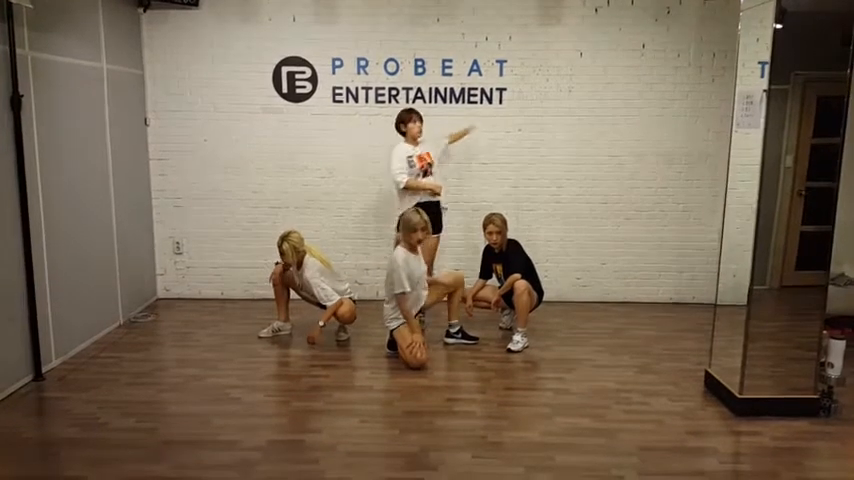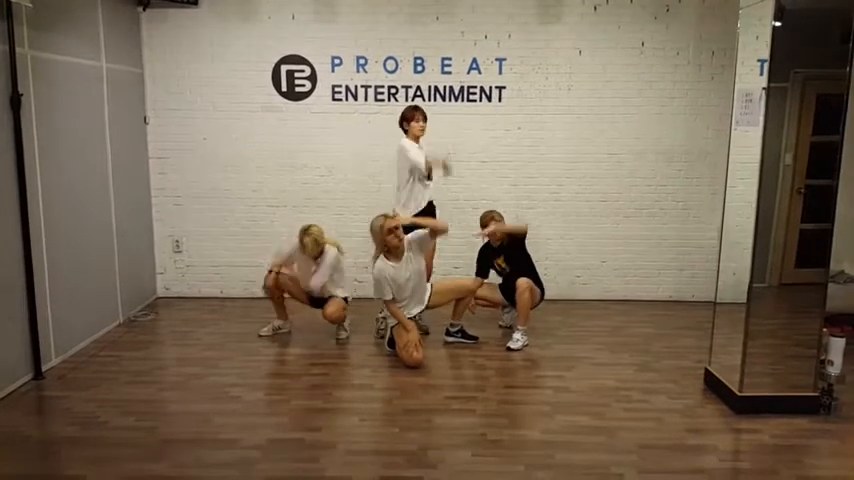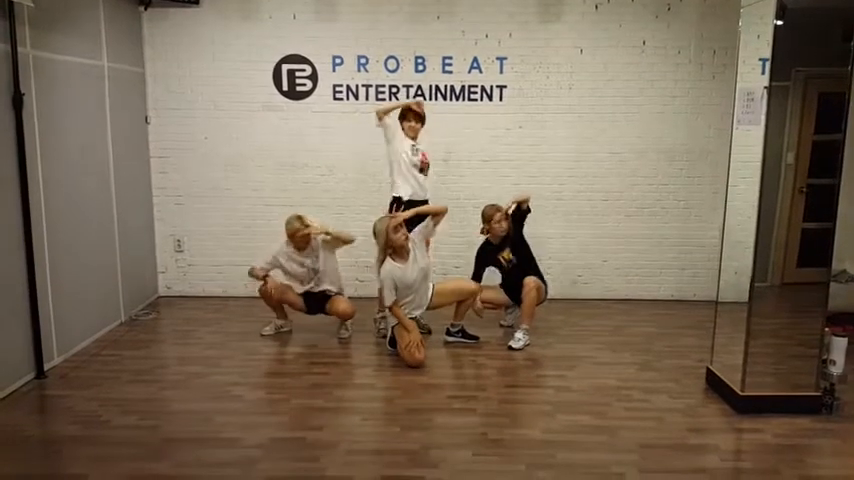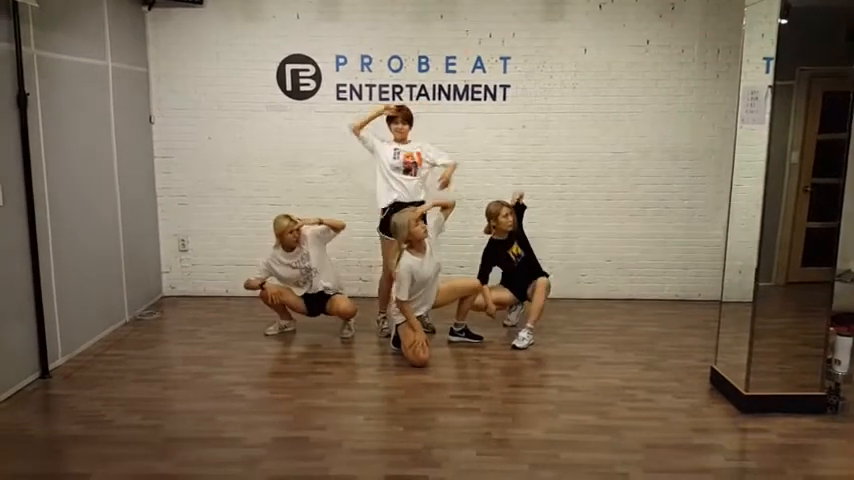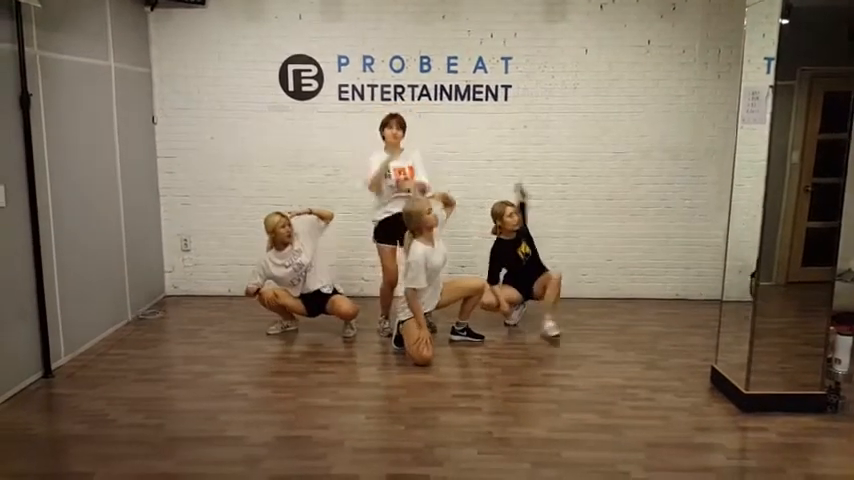
dt=0.3s
person 1, frame 1
left shoulder: (429, 146)
right shoulder: (399, 151)
left elbow: (447, 140)
right elbow: (401, 181)
left wrist: (464, 132)
right wrist: (430, 185)
left hip: (432, 207)
right hip: (412, 209)
left knee: (428, 264)
person 1, frame 2
left shoulder: (419, 148)
right shoulder: (406, 145)
right elbow: (421, 164)
right wrist: (440, 162)
left hip: (427, 209)
right hip: (410, 212)
left knee: (427, 268)
left ankle: (415, 313)
right ankle: (384, 314)
person 1, frame 3
left shoulder: (420, 148)
right shoulder: (396, 139)
right elbow: (380, 113)
right wrist: (407, 104)
left hip: (421, 206)
right hip: (402, 205)
left ankle: (415, 314)
right ankle: (381, 315)
person 1, frame 4
left shoulder: (422, 148)
right shoulder: (381, 147)
left elbow: (450, 162)
right elbow: (356, 129)
left wrist: (448, 172)
right wrist: (381, 110)
left hip: (417, 208)
right hip: (392, 209)
right knee: (390, 270)
left ankle: (420, 314)
right ankle: (382, 317)
person 1, frame 5
left shoulder: (414, 158)
right shoulder: (376, 159)
left elbow: (423, 186)
right elbow: (373, 188)
left wrist: (411, 185)
right wrist: (384, 165)
right hip: (386, 221)
right knee: (390, 278)
right ankle: (384, 318)
person 2, frame 1
left shoulder: (416, 247)
right shoulder: (399, 258)
right elbow: (401, 300)
left wrist: (437, 281)
right wrist: (415, 332)
left hip: (418, 301)
right hip: (399, 315)
left knee: (457, 279)
right knee: (418, 360)
left ankle: (453, 331)
right ankle: (398, 339)
person 2, frame 2
left shoulder: (414, 240)
right shoulder: (381, 269)
left elbow: (443, 228)
right elbow: (389, 304)
left wrist: (411, 220)
right wrist: (410, 330)
left hip: (424, 295)
right hip: (401, 312)
left knee: (470, 286)
right knee: (414, 360)
left ankle: (454, 330)
right ankle: (396, 336)
person 2, frame 3
left shoulder: (416, 238)
right shoulder: (388, 270)
left elbow: (443, 210)
right elbow: (392, 306)
left wrist: (413, 211)
right wrist: (412, 331)
left hip: (426, 295)
right hip: (404, 312)
left knee: (472, 288)
right knee: (416, 359)
left ankle: (455, 330)
right ankle: (397, 335)
person 2, frame 4
left shoulder: (430, 234)
right shoulder: (406, 264)
left elbow: (451, 205)
right elbow: (401, 302)
left wrist: (430, 204)
right wrist: (418, 331)
left hip: (431, 295)
right hip: (409, 311)
left knee: (474, 286)
right knee: (420, 359)
left ankle: (458, 330)
right ankle: (401, 335)
person 2, frame 5
left shoulder: (435, 228)
right shoulder: (417, 253)
left elbow: (451, 205)
right elbow: (412, 293)
left wrist: (443, 196)
right wrist: (422, 327)
left hip: (435, 294)
right hip: (413, 308)
left knee: (479, 285)
right knee: (423, 357)
left ankle: (459, 329)
right ankle: (404, 332)
person 3, frame 1
left shoulder: (513, 247)
right shoulder: (488, 250)
left elbow: (516, 276)
right elbow: (483, 278)
left wrist: (498, 294)
right wrist: (470, 296)
left hip: (530, 294)
right hip: (507, 293)
left knee: (520, 285)
right knee: (466, 294)
left ankle: (521, 336)
right ankle: (508, 311)
person 3, frame 2
left shoulder: (513, 240)
right shoulder: (485, 250)
left elbow: (524, 228)
right elbow: (481, 276)
left wrist: (497, 227)
left hip: (532, 292)
right hip: (508, 291)
left knee: (522, 283)
left ankle: (521, 334)
right ankle: (508, 308)
person 3, frame 3
left shoulder: (513, 228)
right shoulder: (484, 250)
left elbow: (526, 199)
right elbow: (476, 279)
left wrist: (513, 203)
left hip: (535, 288)
right hip: (510, 290)
left knee: (530, 281)
left ankle: (523, 332)
right ankle: (512, 308)
person 3, frame 4
left shoulder: (515, 225)
right shoulder: (491, 249)
left elbow: (519, 196)
right elbow: (482, 279)
left wrist: (516, 198)
right wrist: (489, 302)
left hip: (533, 284)
right hip: (511, 287)
left knee: (543, 282)
right knee: (476, 302)
left ankle: (527, 331)
right ankle: (515, 306)
person 3, frame 5
left shoulder: (520, 226)
right shoulder: (498, 248)
left elbow: (522, 203)
right elbow: (492, 280)
left wrist: (520, 193)
right wrist: (502, 301)
left hip: (537, 279)
right hip: (515, 286)
left knee: (555, 277)
right knee: (485, 302)
left ankle: (548, 321)
right ankle: (517, 305)
person 4, frame 1
left shoulder: (310, 272)
right shoulder: (299, 256)
left elbow: (335, 302)
right elbow: (287, 263)
left wrist: (319, 327)
right wrist: (280, 265)
left hip: (340, 298)
right hip: (318, 294)
left knee: (345, 315)
right knee: (280, 276)
left ankle: (343, 326)
right ankle: (283, 323)
person 4, frame 2
left shoulder: (331, 254)
right shoulder: (299, 247)
left elbow: (314, 286)
right elbow: (277, 259)
right wrist: (273, 272)
left hip: (335, 295)
right hip: (311, 293)
left knee: (331, 314)
right knee: (271, 280)
left ankle: (342, 322)
right ankle: (282, 321)
person 4, frame 3
left shoulder: (322, 242)
right shoulder: (283, 253)
left elbow: (350, 239)
right elbow: (253, 271)
left wrist: (324, 231)
right wrist: (266, 277)
left hip: (329, 296)
right hip: (304, 297)
left knee: (346, 311)
right knee: (266, 290)
left ankle: (344, 322)
right ankle: (282, 320)
person 4, frame 4
left shoulder: (311, 237)
right shoulder: (274, 259)
left elbow: (341, 225)
right elbow: (248, 283)
left wrist: (317, 221)
right wrist: (264, 285)
left hip: (327, 295)
right hip: (304, 300)
left knee: (347, 310)
right knee: (267, 293)
left ankle: (347, 321)
right ankle: (286, 321)
person 4, frame 5
left shoulder: (304, 236)
right shoulder: (267, 261)
left elbow: (329, 215)
right elbow: (249, 289)
left wrist: (305, 211)
right wrist: (260, 291)
left hip: (325, 293)
right hip: (301, 301)
left knee: (349, 311)
right knee: (265, 296)
left ankle: (348, 321)
right ankle: (289, 320)
